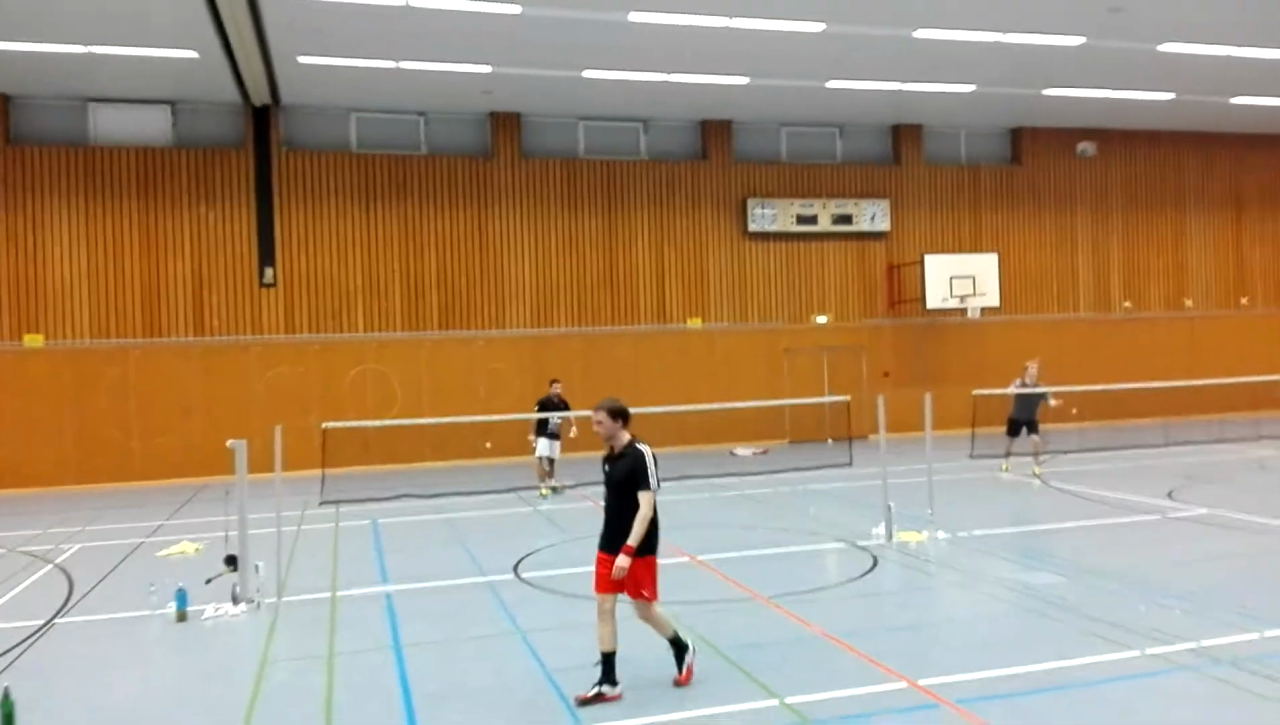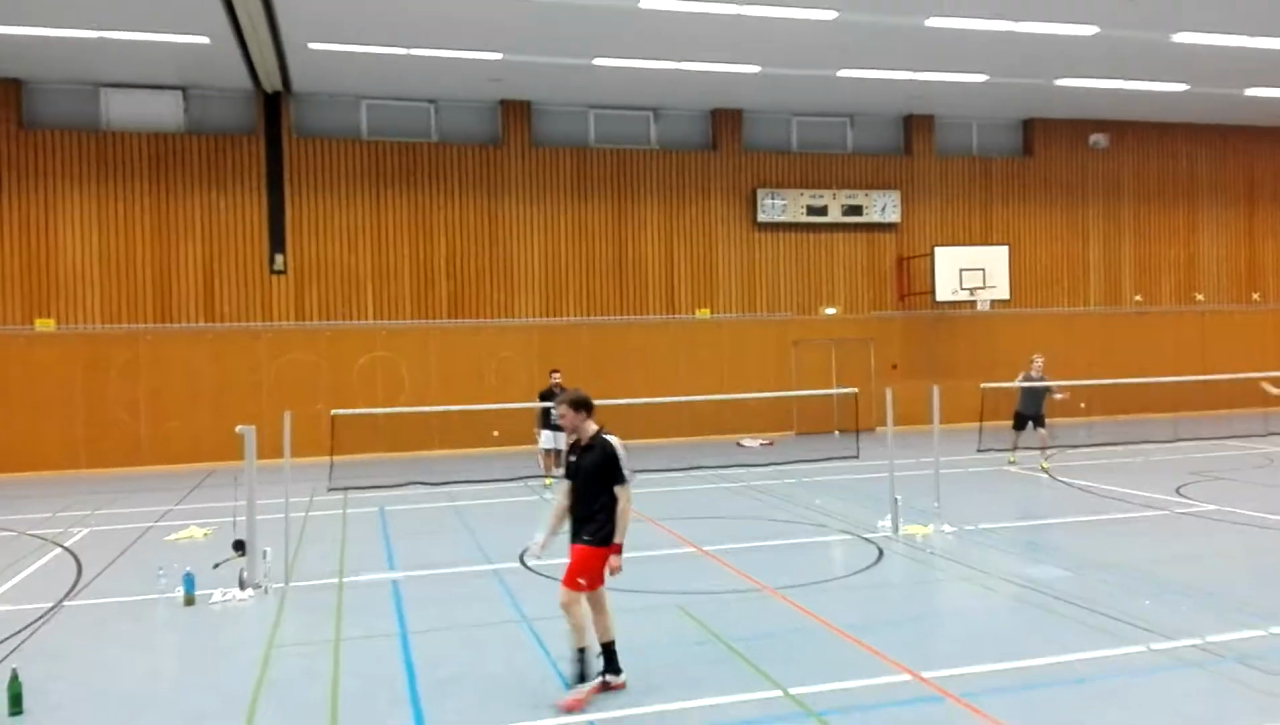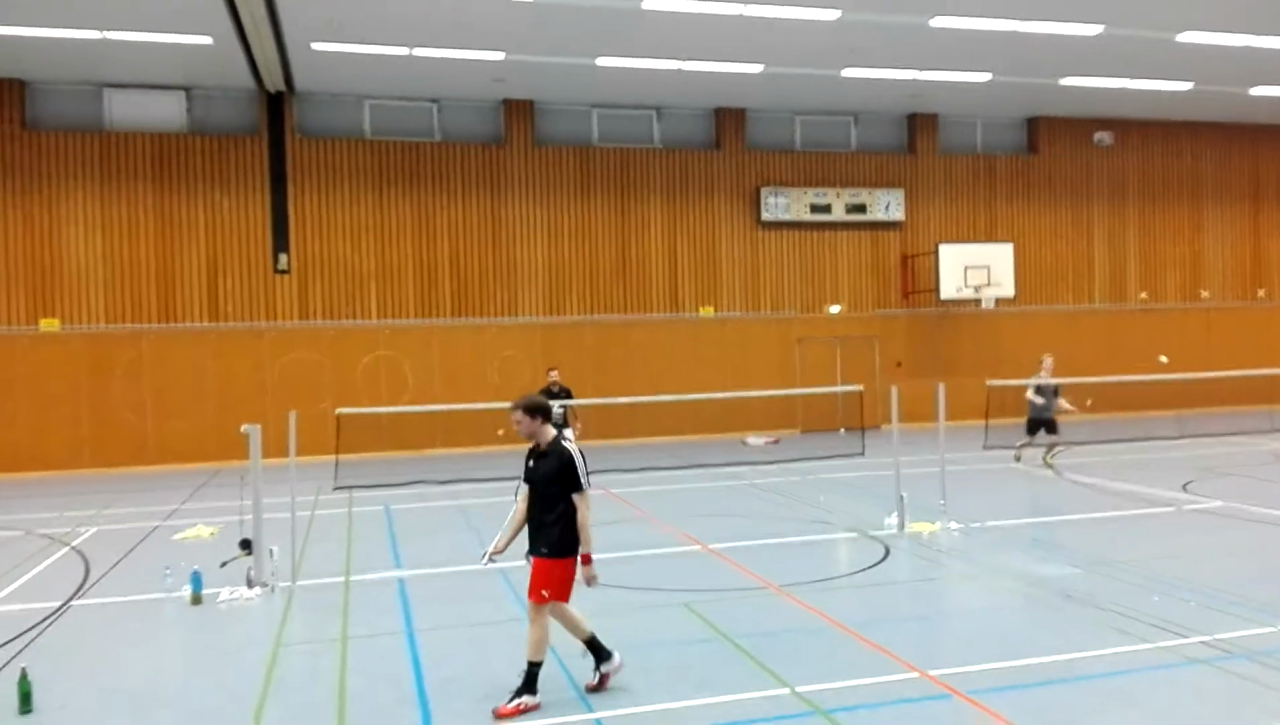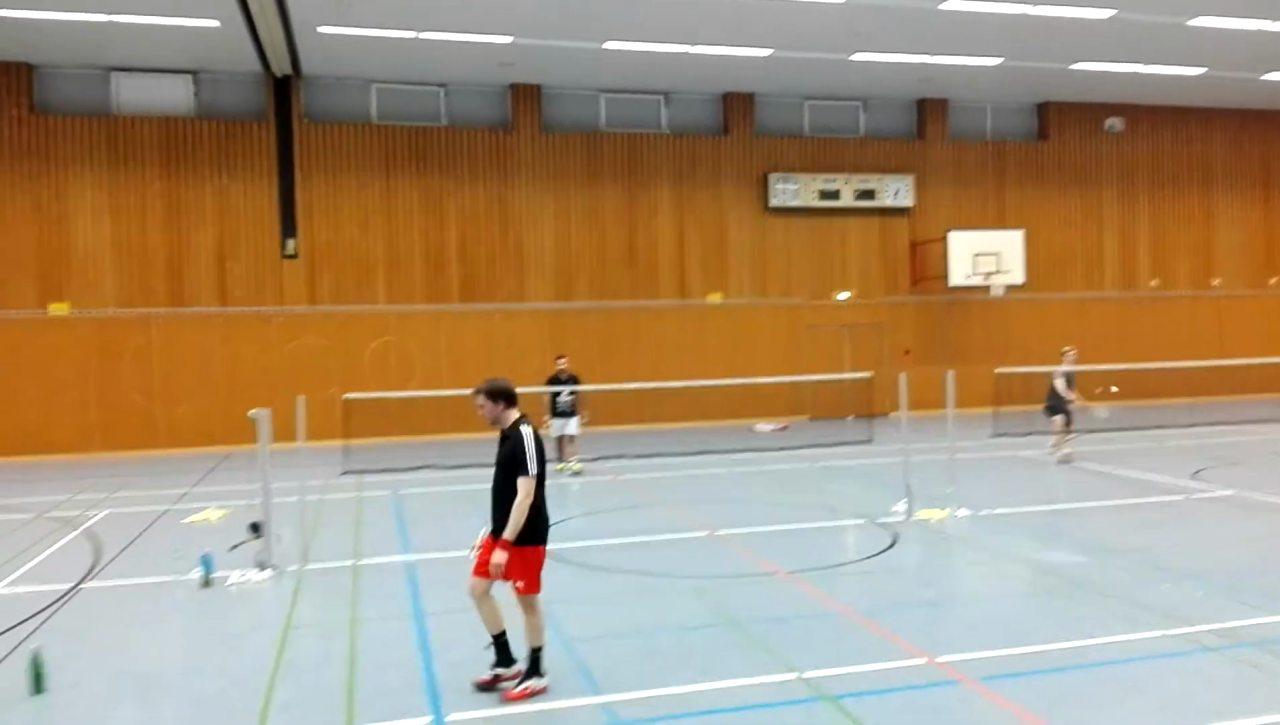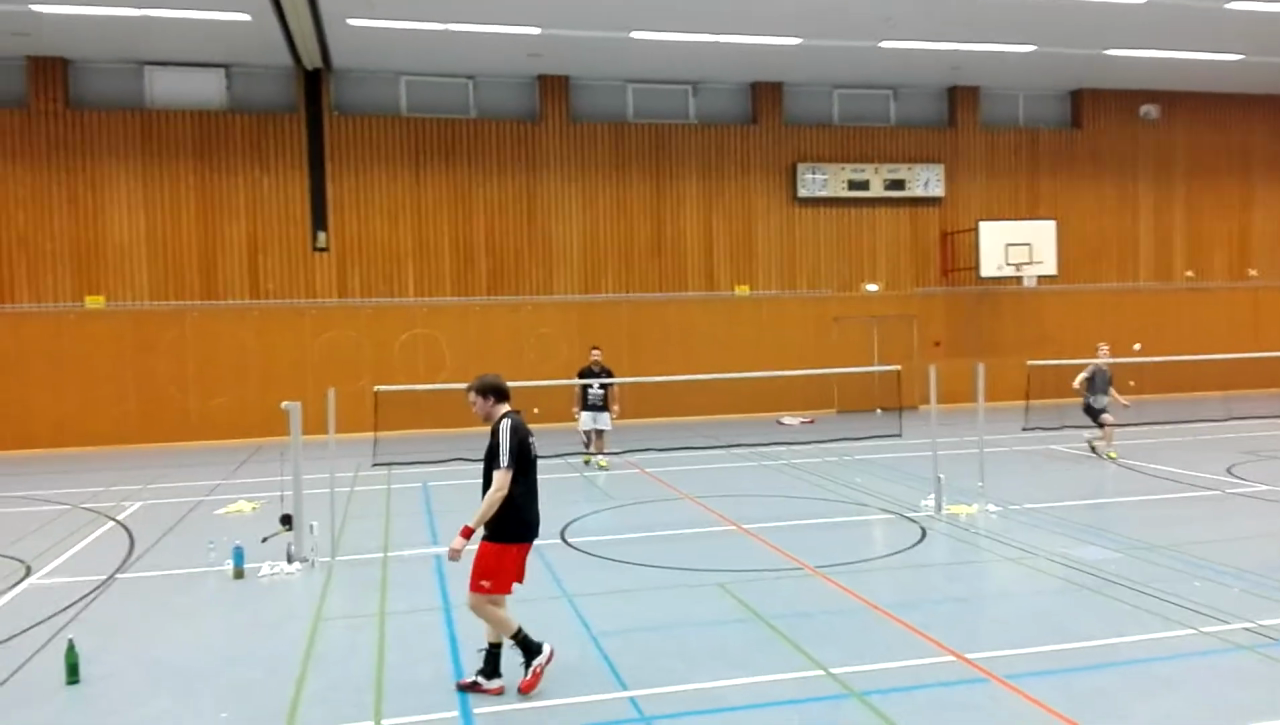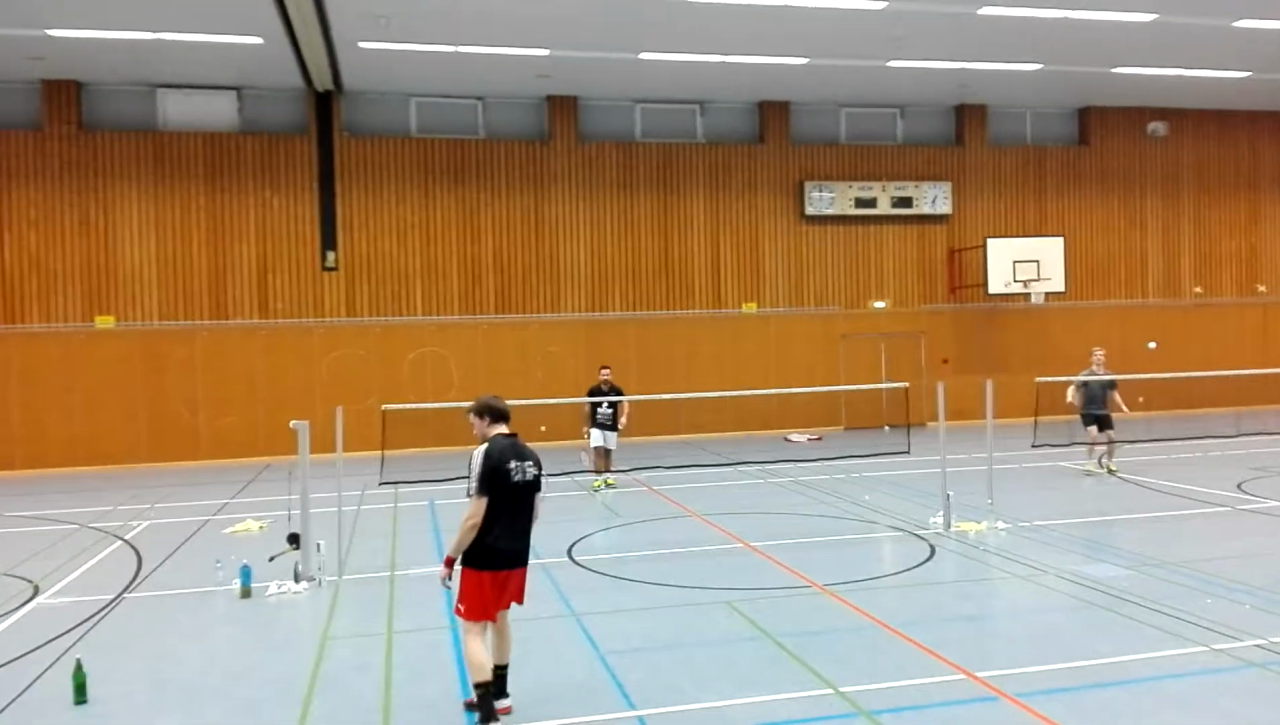
dt=0.3s
person 1, frame 1
left shoulder: (641, 455)
right shoulder: (608, 458)
left elbow: (647, 508)
left wrist: (628, 551)
left hip: (636, 548)
right hip: (608, 546)
left knee: (645, 610)
right knee: (604, 608)
left ankle: (683, 651)
right ankle: (607, 682)
person 1, frame 2
left shoulder: (610, 446)
right shoulder: (573, 449)
left elbow: (624, 500)
left wrist: (617, 549)
right wrist: (545, 536)
left hip: (597, 539)
right hip: (579, 537)
left knee: (570, 601)
right knee: (595, 600)
left ankle: (582, 679)
right ankle: (613, 671)
person 1, frame 3
left shoulder: (567, 452)
right shoulder: (533, 454)
left elbow: (582, 509)
right elbow: (525, 503)
left wrist: (586, 558)
right wrist: (504, 540)
left hip: (558, 549)
right hip: (539, 546)
left knee: (538, 613)
right knee: (557, 610)
left ankle: (528, 691)
right ankle: (606, 660)
person 1, frame 4
left shoulder: (524, 436)
right shoulder: (506, 435)
left elbow: (525, 496)
left wrist: (506, 546)
right wrist: (494, 536)
left hip: (525, 537)
right hip: (502, 533)
left knee: (526, 601)
right knee: (478, 588)
left ankle: (535, 674)
right ankle: (505, 661)
person 1, frame 5
left shoulder: (506, 428)
right shoulder: (518, 427)
left elbow: (499, 490)
left wrist: (465, 533)
left hip: (506, 532)
right hip: (521, 528)
left knee: (480, 601)
right knee: (494, 598)
left ankle: (534, 651)
right ankle: (490, 675)
person 1, frame 6
left shoulder: (485, 453)
right shoulder: (530, 455)
left elbow: (474, 518)
right elbow: (534, 511)
left wrist: (449, 560)
left hip: (484, 558)
right hip: (517, 555)
left knee: (473, 631)
right knee: (499, 619)
right ankle: (497, 694)
